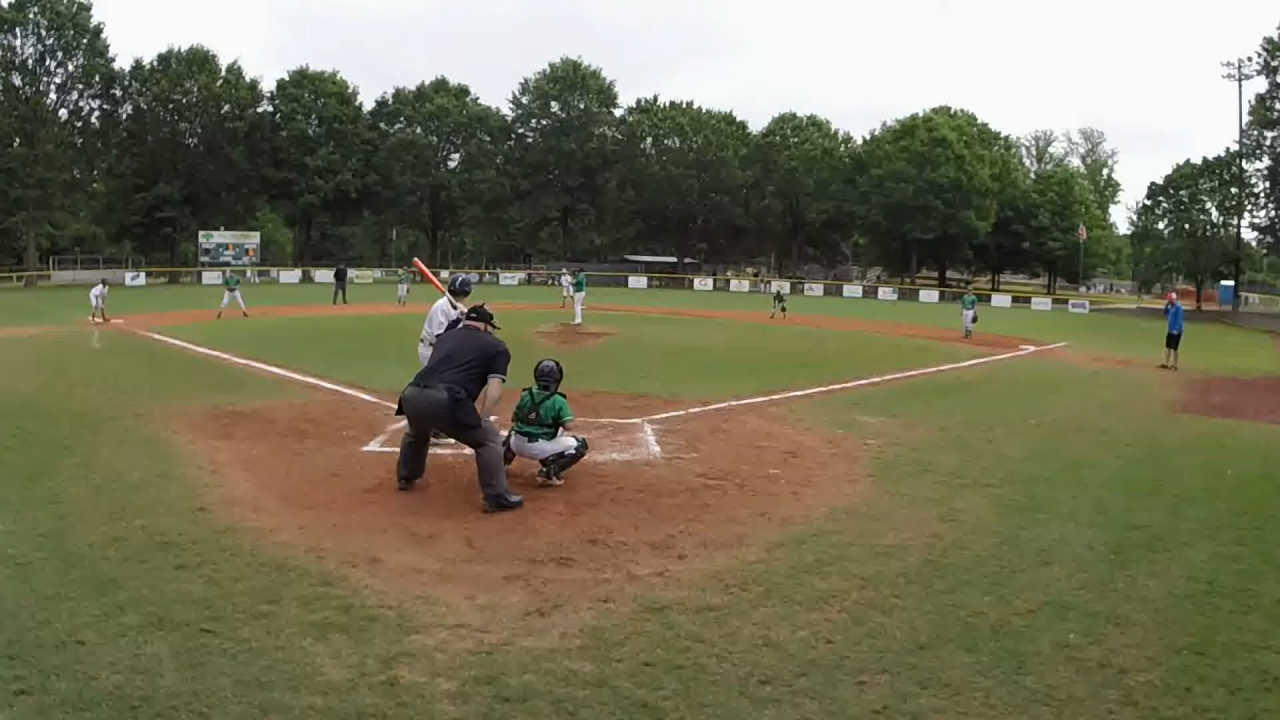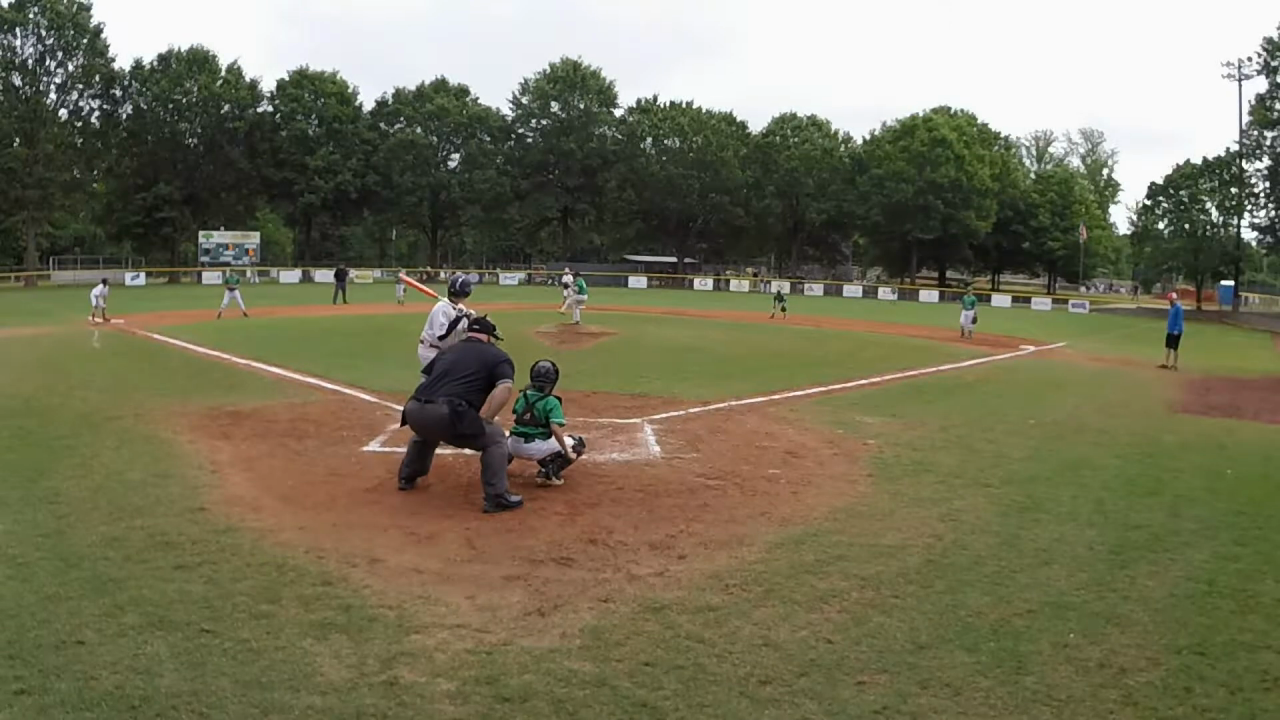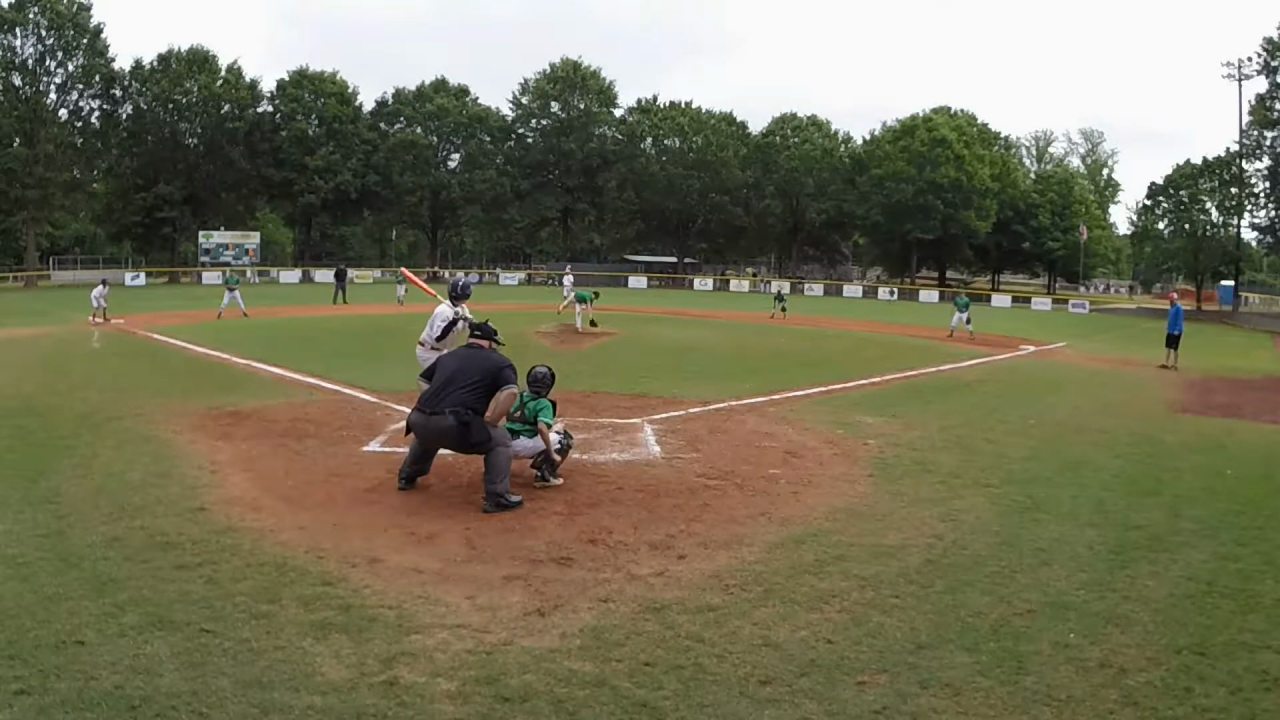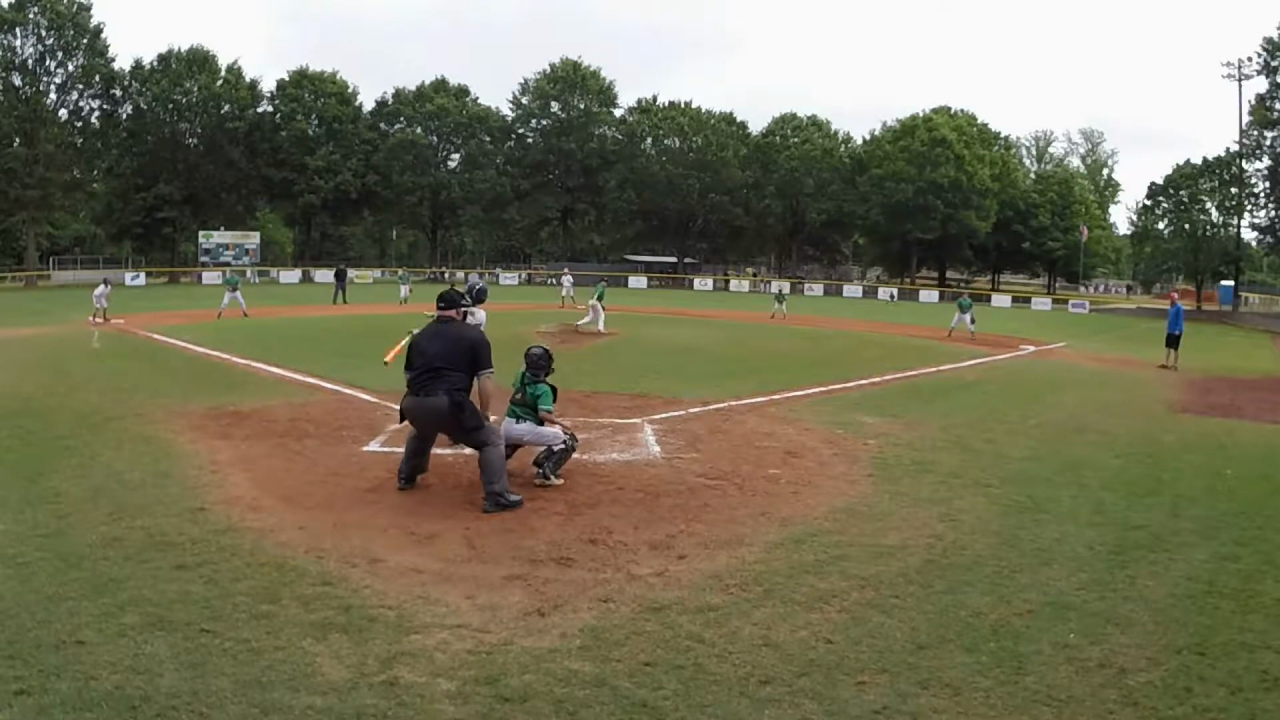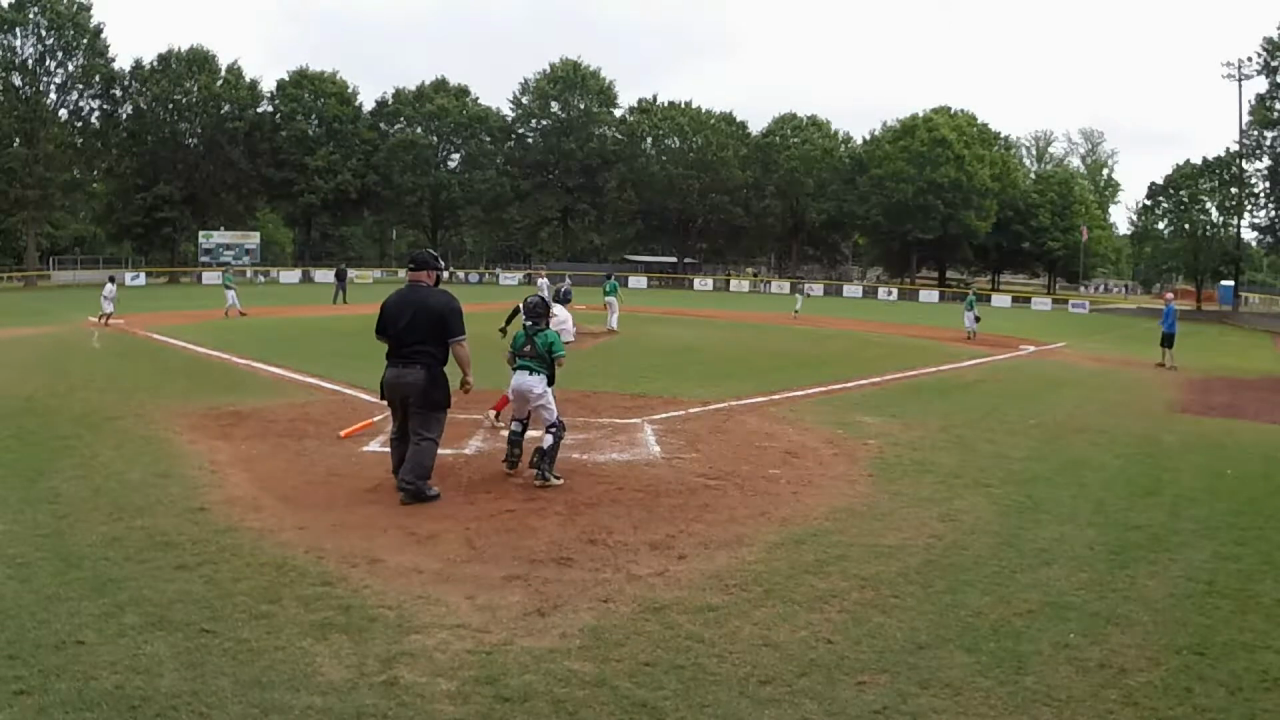
dt=0.7s
person 1, frame 1
left shoulder: (447, 336)
right shoulder: (495, 345)
right elbow: (494, 386)
right wrist: (481, 421)
left hip: (413, 395)
right hip: (445, 400)
left knee: (416, 433)
right knee: (489, 439)
left ankle: (405, 478)
right ankle: (497, 498)
person 1, frame 2
left shoulder: (448, 350)
right shoulder: (497, 355)
right elbow: (505, 388)
right wrist: (484, 420)
left hip: (415, 410)
right hip: (446, 414)
left knee: (425, 434)
right knee: (495, 439)
left ankle: (407, 477)
right ankle: (497, 498)
person 1, frame 3
left shoulder: (448, 356)
right shoulder: (499, 361)
left elbow: (423, 380)
right elbow: (510, 392)
right wrist: (489, 423)
left hip: (420, 422)
right hip: (453, 425)
right knee: (501, 440)
left ankle: (407, 477)
right ankle: (497, 498)
person 1, frame 4
left shoulder: (420, 335)
right shoulder: (472, 334)
left elbow: (409, 373)
right elbow: (485, 377)
right wrist: (483, 413)
left hip: (413, 402)
right hip: (448, 403)
left knee: (422, 432)
right knee: (490, 440)
left ankle: (406, 477)
right ankle: (497, 497)
person 1, frame 5
left shoulder: (392, 300)
right shoulder: (444, 300)
left elbow: (381, 336)
right elbow: (458, 343)
right wrist: (467, 374)
left hip: (393, 374)
right hip: (426, 377)
left knee: (401, 430)
right knee: (425, 434)
left ankle: (403, 478)
right ankle: (413, 487)
